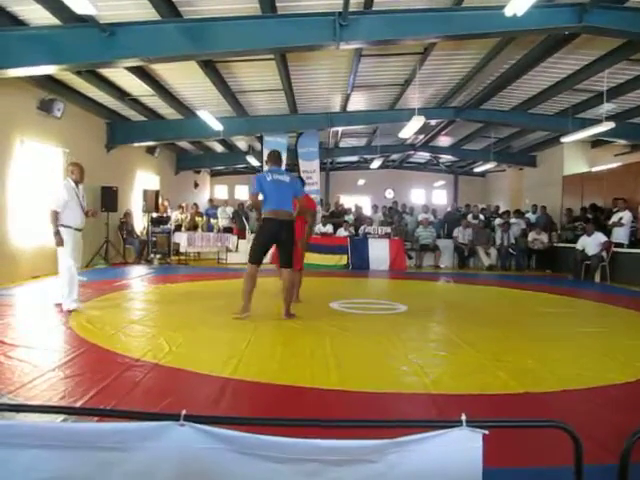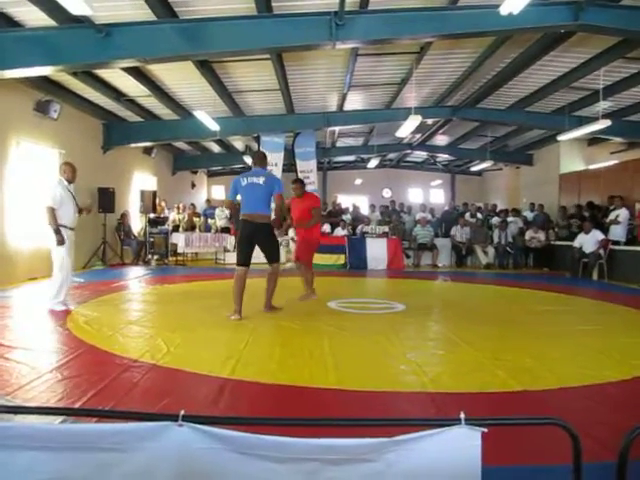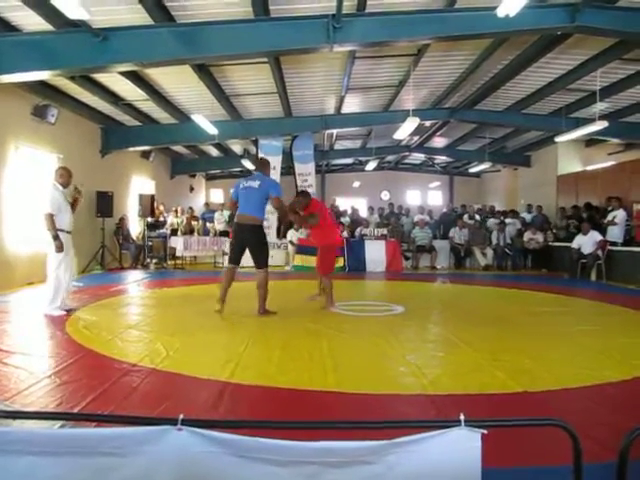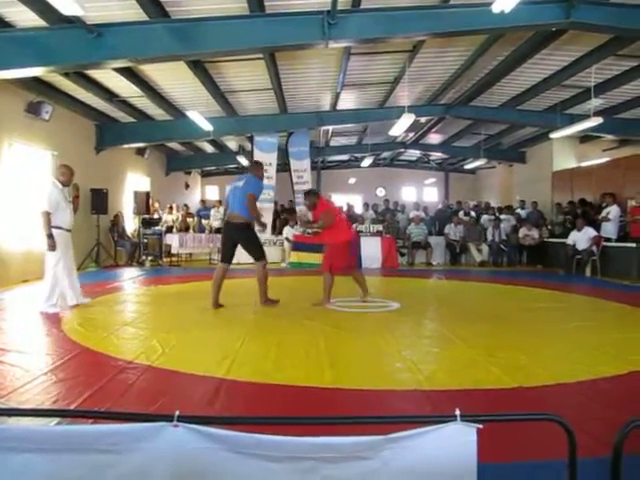
dt=0.4s
person 1, frame 1
left shoulder: (261, 177)
right shoulder: (293, 179)
left elbow: (253, 200)
right elbow: (302, 205)
left wrist: (259, 208)
left hip: (269, 223)
right hip: (287, 225)
left knee: (253, 265)
right knee: (287, 269)
left ankle: (245, 308)
right ankle: (287, 310)
person 1, frame 2
left shoulder: (239, 180)
right shoulder: (273, 179)
left elbow: (228, 204)
right elbow: (279, 203)
right wrist: (278, 219)
left hip: (245, 225)
right hip: (264, 226)
left knee: (241, 268)
right knee: (274, 264)
left ankle: (237, 311)
right ankle: (268, 303)
person 1, frame 3
left shoulder: (241, 182)
right shoulder: (271, 183)
left elbow: (231, 205)
right elbow: (277, 204)
right wrist: (285, 213)
left hip: (238, 226)
right hip: (255, 229)
left knee: (232, 265)
right knee: (262, 269)
left ankle: (221, 300)
right ankle: (261, 308)
person 1, frame 4
left shoulder: (235, 182)
right shoulder: (256, 182)
right elbow: (250, 202)
right wrist: (260, 221)
left hip: (228, 225)
right hip: (242, 227)
left knee: (223, 264)
right knee: (261, 261)
left ankle: (215, 301)
right ankle: (264, 298)
person 2, frame 1
left shoulder: (79, 189)
right shoulder: (64, 189)
right elbow: (53, 212)
left wrist: (88, 213)
right wrist: (56, 234)
left hip: (76, 232)
right hip: (65, 232)
left knee: (71, 266)
right knee: (69, 266)
left ankle: (64, 299)
right ankle: (69, 302)
person 2, frame 2
left shoulder: (69, 188)
right shoulder: (57, 187)
right elbow: (50, 210)
left wrist: (82, 210)
right wrist: (57, 232)
left hip: (69, 231)
right hip: (60, 231)
left knee: (67, 268)
right knee: (62, 268)
left ankle: (61, 300)
right ankle: (55, 302)
person 2, frame 3
left shoulder: (62, 192)
right shoulder: (53, 193)
left elbow: (69, 212)
right elbow: (48, 217)
left wrist: (76, 199)
right wrist: (56, 239)
left hip: (65, 236)
right hip: (57, 236)
left knee: (68, 270)
right knee: (56, 272)
left ankle: (61, 303)
right ankle: (52, 307)
person 2, frame 4
left shoulder: (64, 191)
right shoulder: (52, 190)
left elbow: (73, 211)
right elbow: (45, 215)
left wrist: (76, 195)
right wrist: (49, 237)
left hip: (65, 234)
right hip: (55, 234)
left knee: (69, 268)
right knee: (55, 270)
left ankle: (74, 298)
right ankle: (48, 305)
person 3, frame 1
left shoulder: (308, 202)
left elbow: (311, 222)
left wrist: (305, 240)
left hip: (298, 239)
left knee: (295, 267)
right knee: (279, 261)
left ankle: (296, 295)
right ankle: (291, 285)
person 3, frame 2
left shoulder: (313, 199)
right shoulder: (292, 201)
left elbow: (318, 218)
right elbow: (291, 217)
left wrist: (300, 225)
left hip: (311, 236)
right hip: (301, 237)
left knee: (300, 262)
right knee: (304, 263)
left ankle: (311, 291)
right ankle: (309, 292)
person 3, frame 3
left shoulder: (315, 207)
right shoulder: (310, 206)
left elbow: (312, 223)
right elbow: (306, 224)
left wrist: (296, 215)
left hip: (330, 242)
right hip: (327, 241)
left knee: (324, 271)
right knee: (324, 269)
left ankle: (329, 302)
right ankle: (322, 292)
person 3, frame 4
left shoulder: (321, 206)
right shoulder: (324, 204)
left elbow: (327, 222)
right elbow: (320, 222)
left wrist: (312, 226)
left hip: (337, 241)
right hip: (348, 237)
left knee: (327, 269)
right knee: (352, 267)
left ankle: (325, 299)
right ankle: (365, 293)
